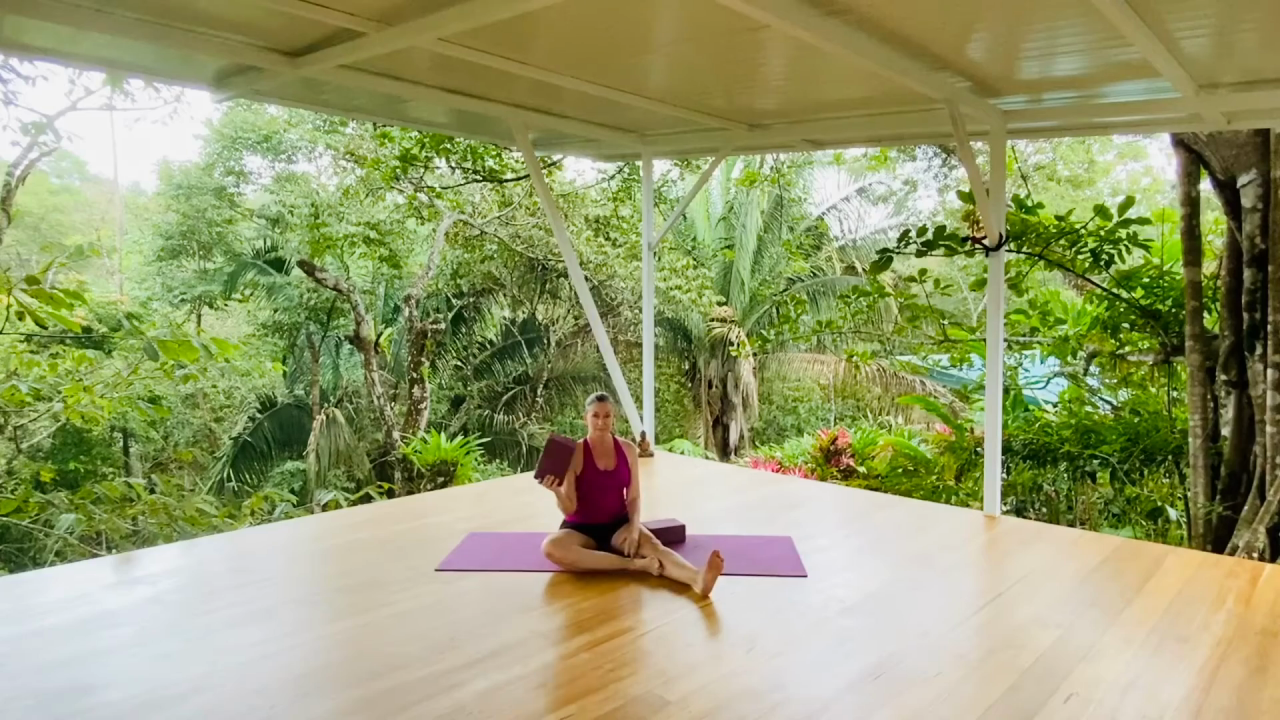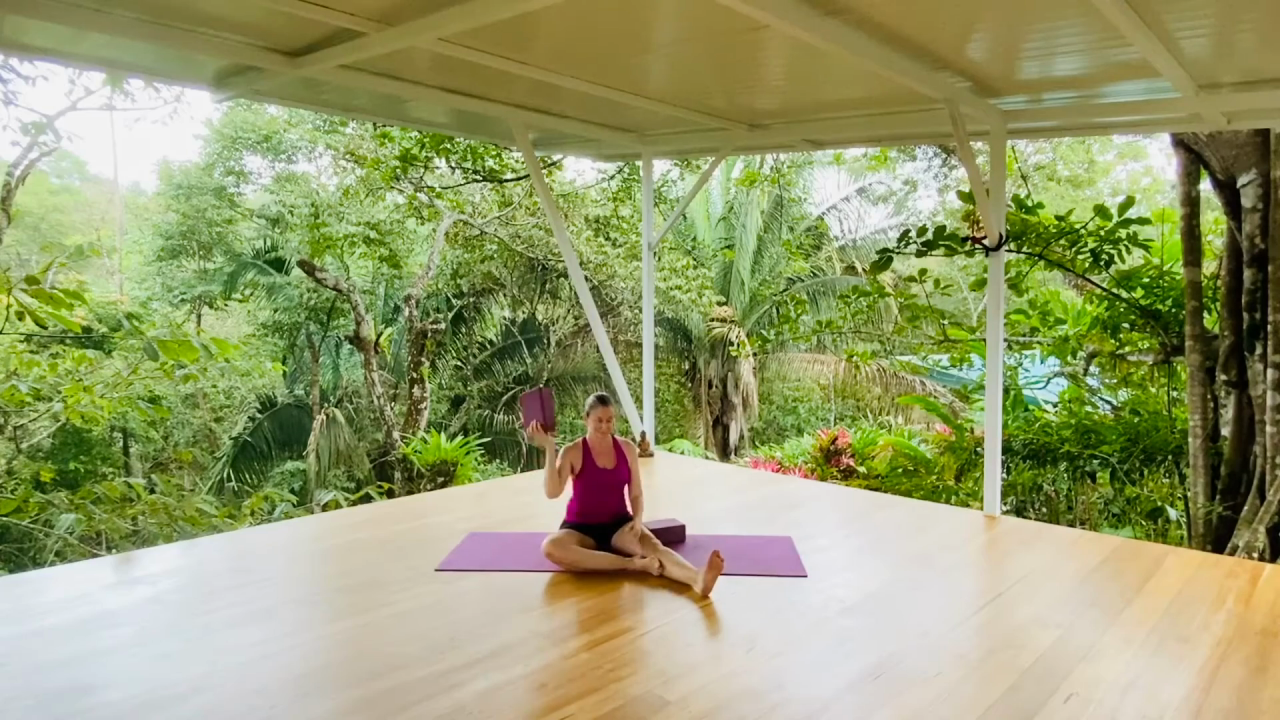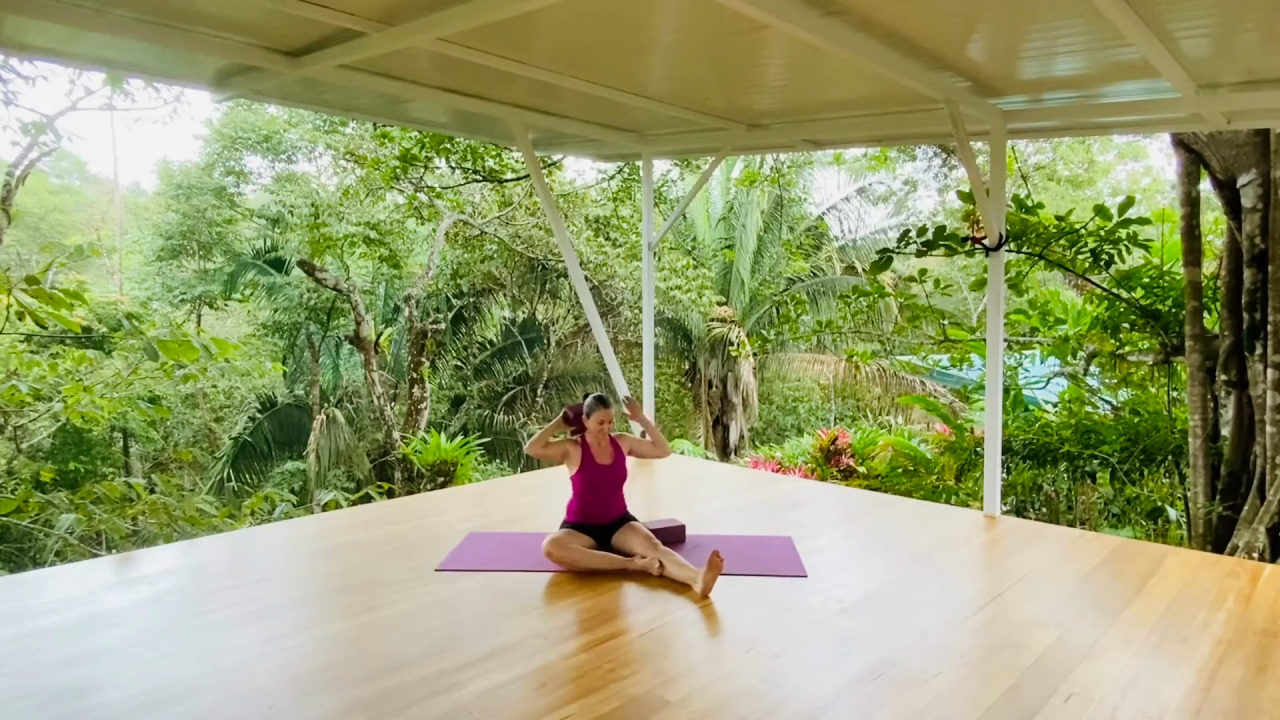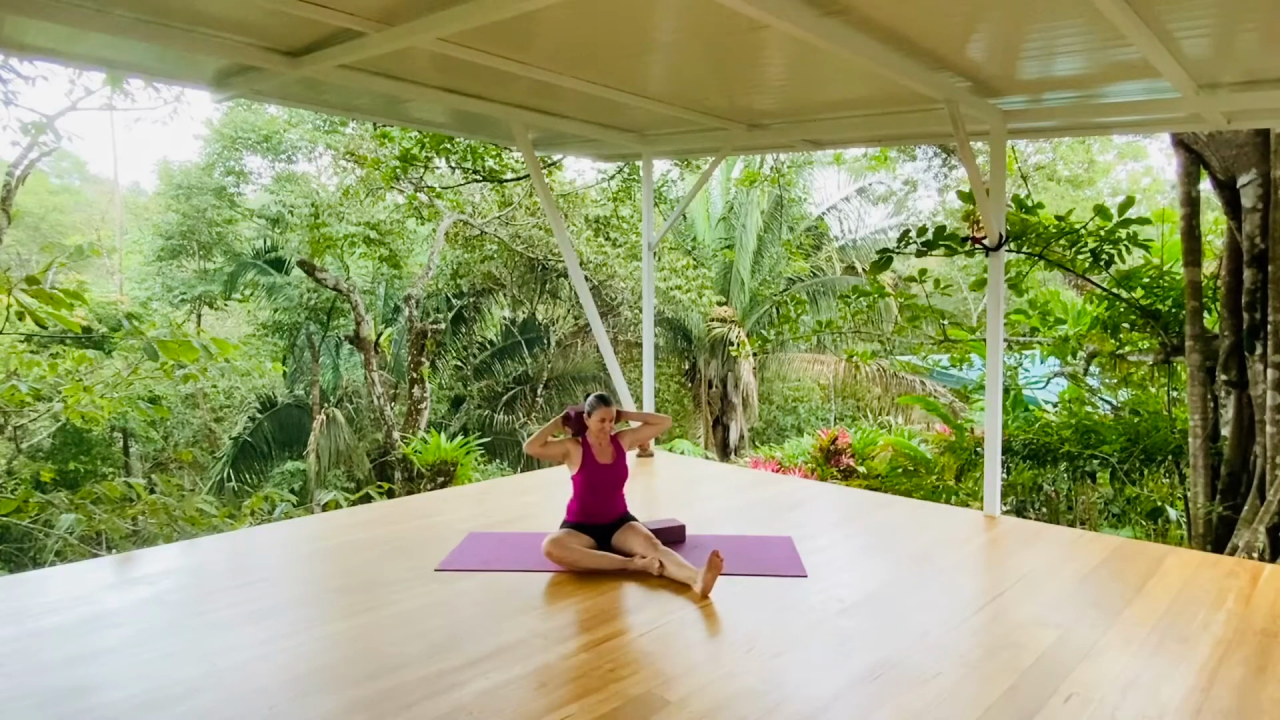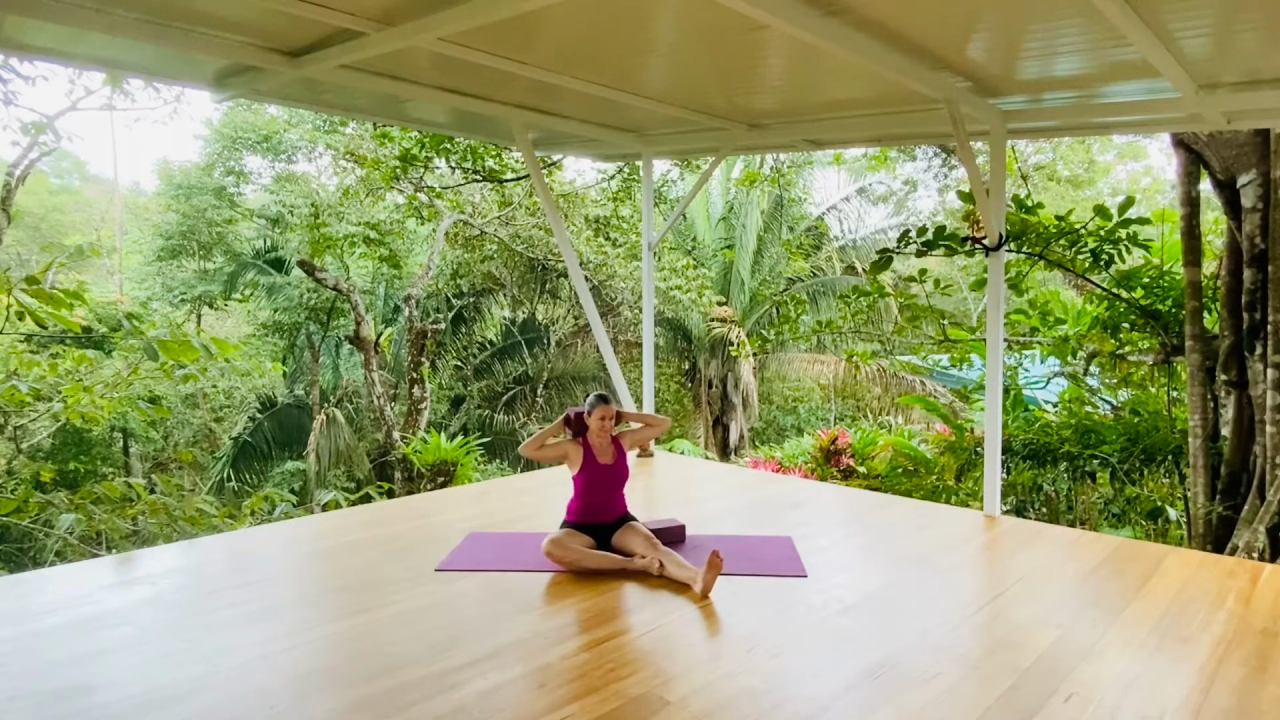
dt=0.7s
person 1, frame 1
left shoulder: (627, 449)
right shoulder: (572, 455)
left elbow: (633, 497)
right elbow: (568, 509)
left wrist: (634, 527)
right wrist: (557, 492)
left hip: (618, 523)
right hip: (581, 528)
left knee: (652, 545)
right knee: (551, 548)
left ankle: (697, 579)
right ankle: (634, 564)
person 1, frame 2
left shoulder: (627, 448)
right shoulder: (572, 452)
left elbow: (636, 494)
right elbow: (552, 492)
left wrist: (637, 519)
right wrist: (549, 450)
left hip: (618, 523)
right hip: (581, 527)
left knee: (651, 545)
right knee: (551, 547)
left ankle: (696, 579)
right ankle: (633, 564)
person 1, frame 3
left shoulder: (622, 442)
right shoulder: (572, 448)
left elbow: (663, 450)
right elbow: (532, 449)
left wrist: (641, 419)
right wrist: (558, 423)
left hip: (619, 522)
right hip: (581, 527)
left knee: (652, 545)
right knee: (551, 547)
left ankle: (696, 578)
right ankle: (631, 563)
person 1, frame 4
left shoulder: (623, 440)
right shoulder: (573, 448)
left elbow: (665, 422)
right elbow: (531, 447)
left wrist: (625, 415)
right wrist: (558, 422)
left hip: (619, 522)
right hip: (581, 527)
left knee: (652, 544)
right knee: (551, 547)
left ankle: (697, 578)
right ankle: (631, 563)
person 1, frame 5
left shoulder: (623, 441)
right shoulder: (573, 448)
left elbow: (664, 423)
right elbow: (526, 450)
left wrist: (624, 416)
right wrist: (559, 425)
left hip: (619, 522)
right hip: (581, 526)
left knee: (652, 544)
right knee: (551, 547)
left ankle: (696, 578)
right ankle: (632, 563)
